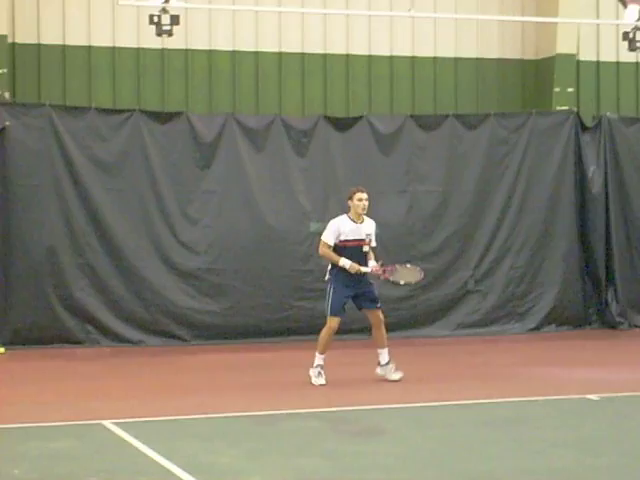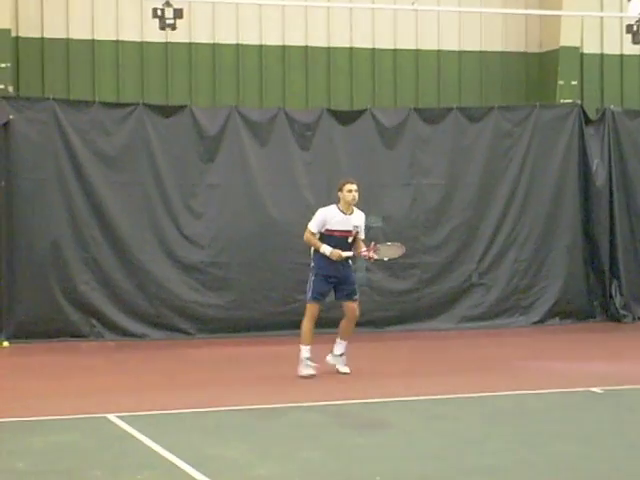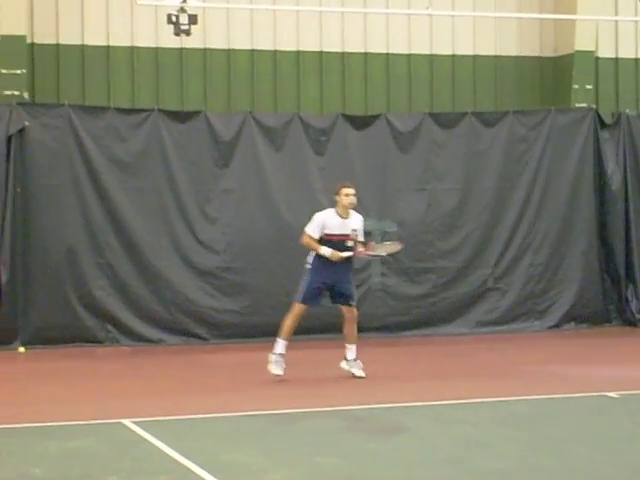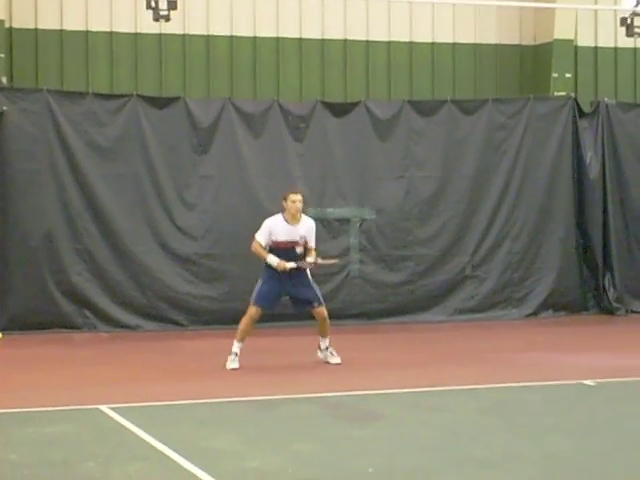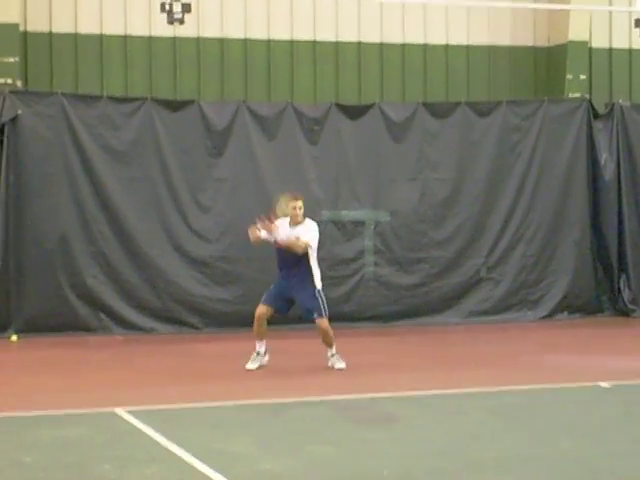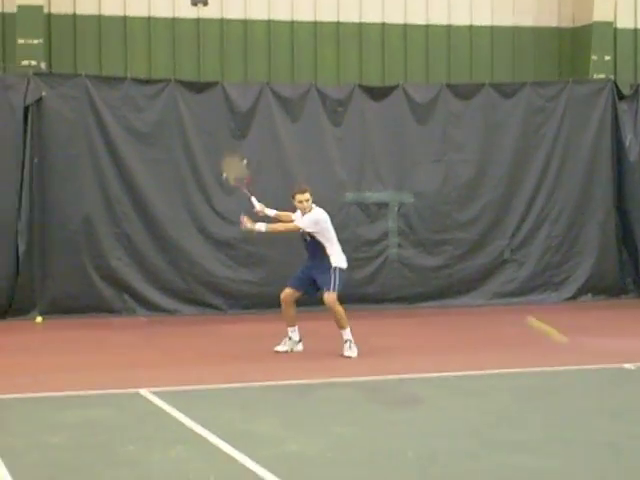
dt=0.3s
person 1, frame 1
left shoulder: (370, 224)
right shoulder: (337, 224)
right elbow: (322, 249)
left wrist: (373, 265)
right wrist: (344, 263)
left hip: (361, 279)
right hip: (338, 280)
left knee: (378, 319)
right knee: (333, 324)
left ankle: (384, 364)
right ankle: (317, 367)
person 1, frame 2
left shoulder: (360, 216)
right shoulder: (325, 213)
right elbow: (308, 236)
left wrist: (364, 252)
right wrist: (327, 250)
left hip: (344, 268)
right hip: (322, 268)
left knee: (352, 313)
right knee: (311, 312)
left ankle: (337, 355)
right ankle: (305, 359)
person 1, frame 3
left shoulder: (358, 219)
right shoulder: (323, 217)
left elbow: (357, 245)
right elbow: (305, 239)
left wrist: (361, 251)
right wrist: (327, 252)
left hip: (342, 271)
right hip: (318, 269)
left knee: (351, 314)
right knee: (297, 310)
left ankle: (351, 360)
right ankle: (278, 354)
person 1, frame 4
left shoulder: (310, 224)
right shoulder: (272, 223)
left elbow: (311, 250)
right elbow: (255, 246)
left wrist: (310, 260)
right wrist: (273, 260)
left hip: (299, 275)
right hip: (273, 275)
left knee: (322, 314)
right knee: (252, 313)
left ankle: (325, 349)
right ankle: (235, 353)
person 1, frame 5
left shoulder: (311, 227)
right shoulder: (281, 224)
left elbow: (299, 248)
right elbow: (255, 239)
left wrist: (277, 234)
right wrist: (258, 232)
left hip: (308, 283)
right hip: (284, 281)
left knee: (323, 325)
right knee: (260, 313)
left ankle: (333, 355)
right ankle: (260, 354)
person 1, frame 6
left shoulder: (316, 216)
right shoulder: (302, 212)
left elbow: (287, 228)
right elbow: (290, 217)
left wrist: (257, 227)
right wrist: (266, 210)
left hip: (332, 264)
right hip: (313, 265)
left knee: (329, 299)
right knee: (286, 297)
left ankle: (348, 340)
right ankle: (294, 340)
